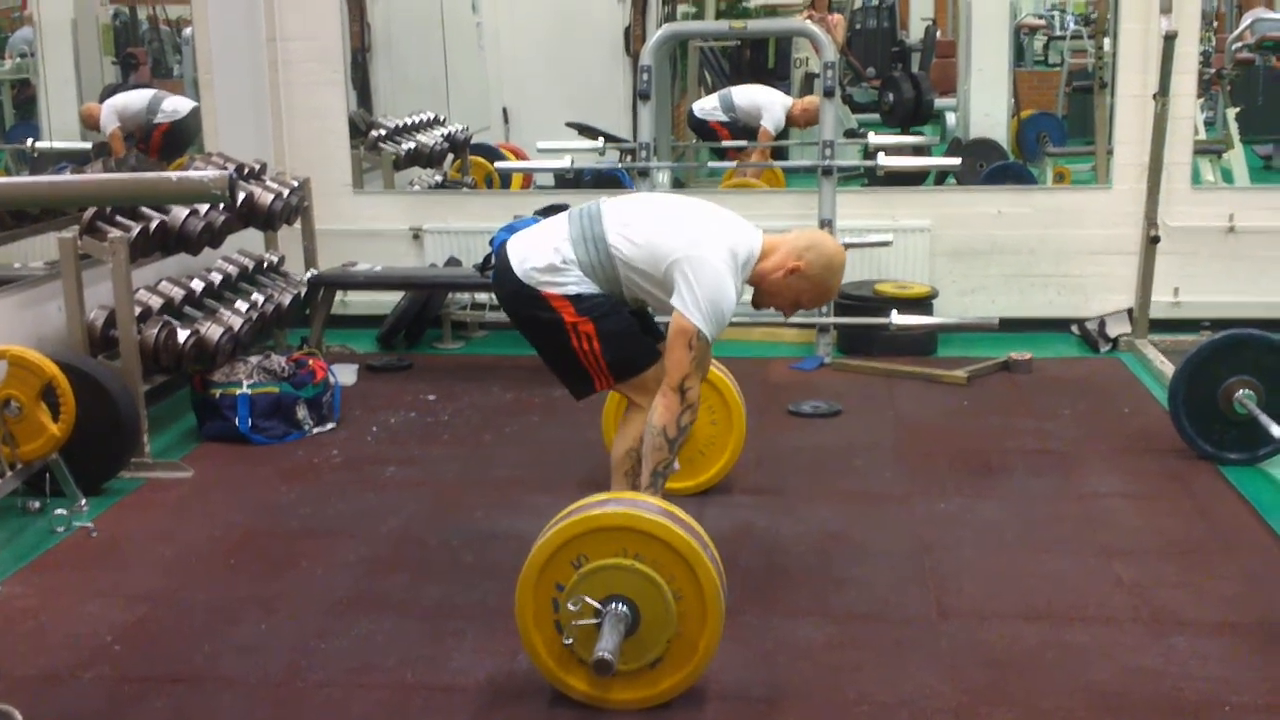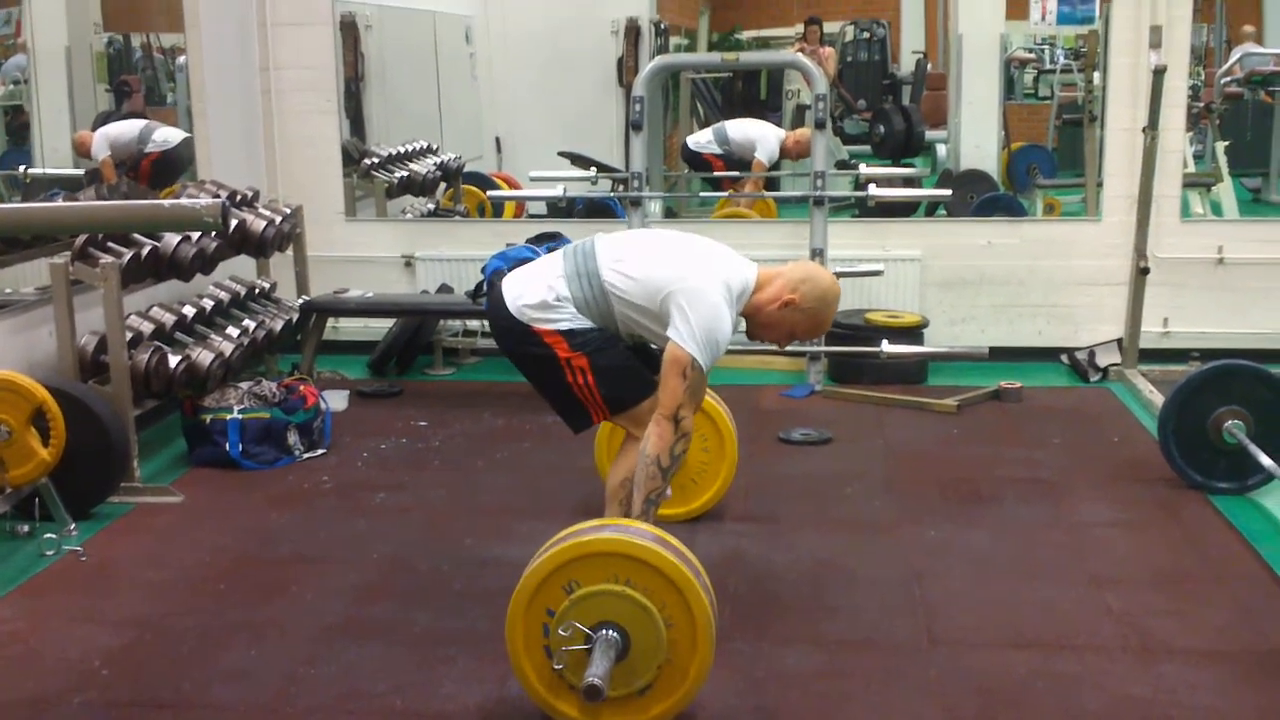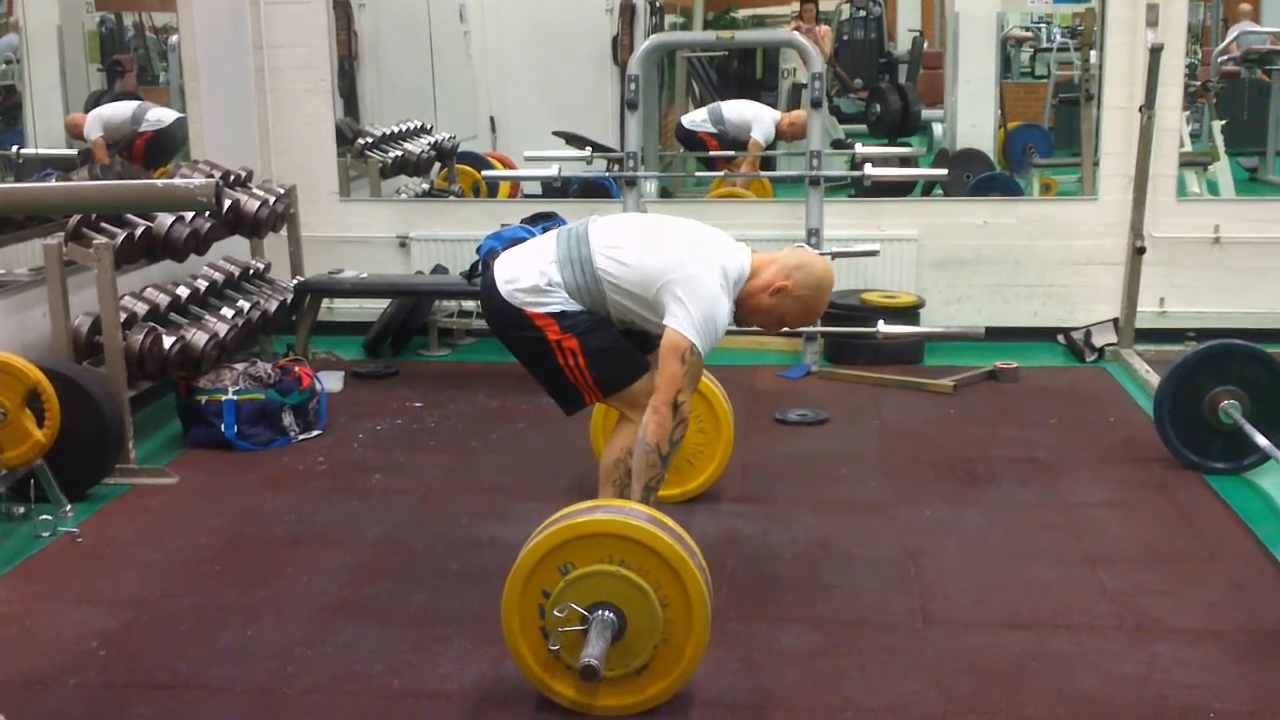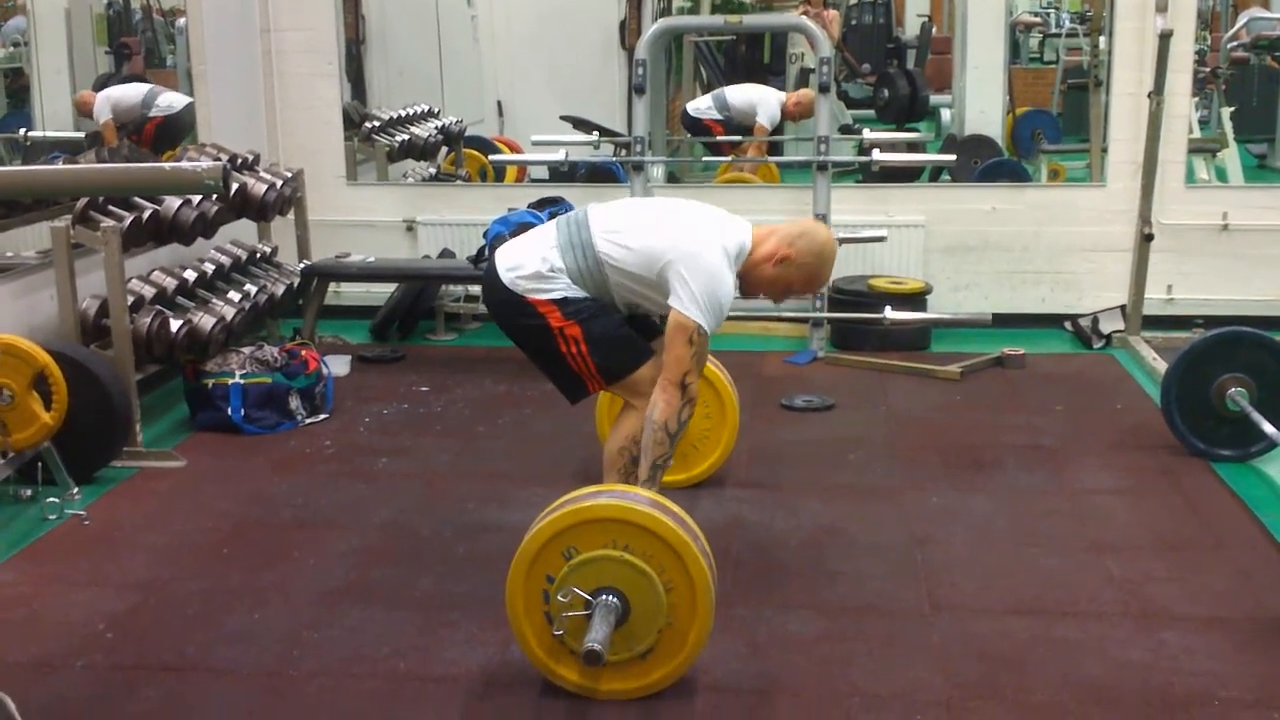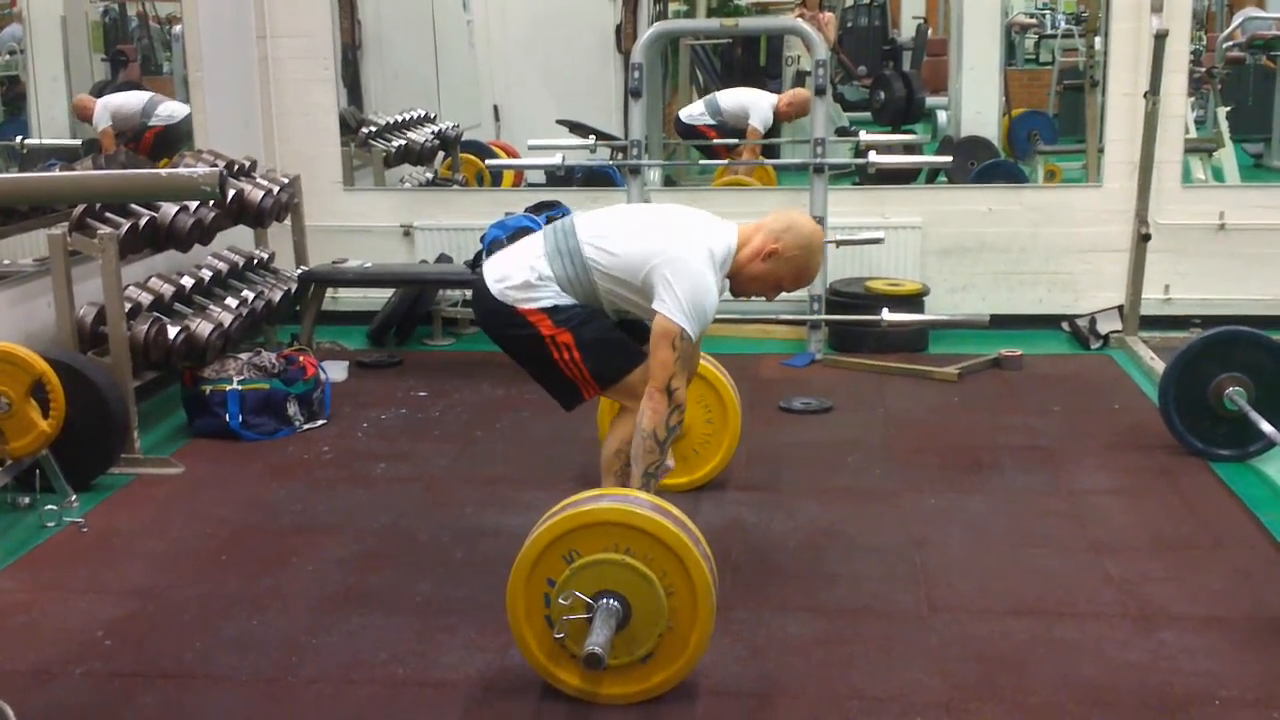
dt=0.5s
person 1, frame 1
left shoulder: (735, 242)
right shoulder: (717, 276)
right elbow: (677, 392)
right wrist: (648, 500)
left hip: (545, 257)
right hip: (541, 275)
left knee: (661, 370)
right knee: (651, 394)
person 1, frame 2
left shoulder: (728, 274)
right shoulder: (712, 308)
right elbow: (670, 420)
left hip: (540, 292)
right hip: (534, 312)
left knee: (664, 399)
right knee: (647, 424)
person 1, frame 3
left shoulder: (724, 258)
right shoulder: (709, 296)
right elbow: (666, 409)
left hip: (536, 273)
right hip: (525, 295)
left knee: (654, 379)
right knee: (643, 406)
person 1, frame 4
left shoulder: (724, 236)
right shoulder: (711, 272)
right elbow: (675, 388)
left hip: (536, 263)
right hip: (528, 283)
left knee: (656, 369)
right knee: (647, 393)
person 1, frame 5
left shoulder: (712, 240)
right shoulder: (696, 274)
right elbow: (662, 393)
left hip: (525, 275)
right hip: (517, 292)
left knee: (650, 374)
right knee: (642, 393)
